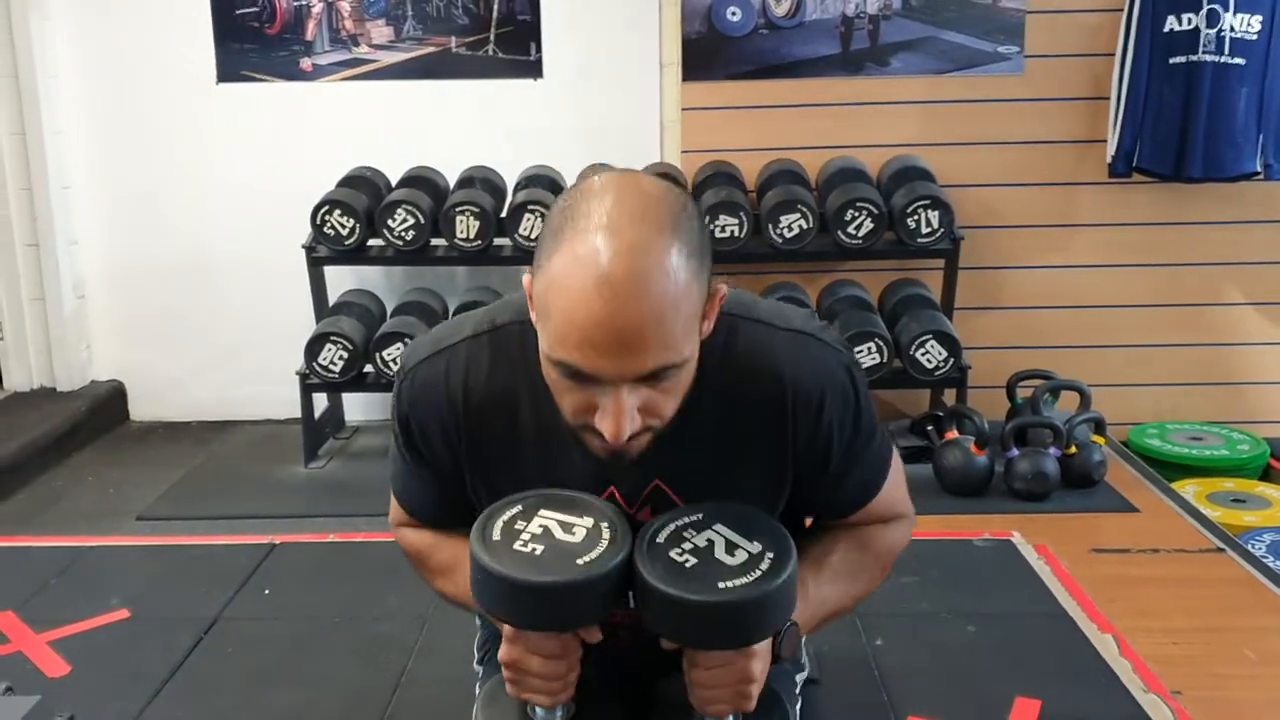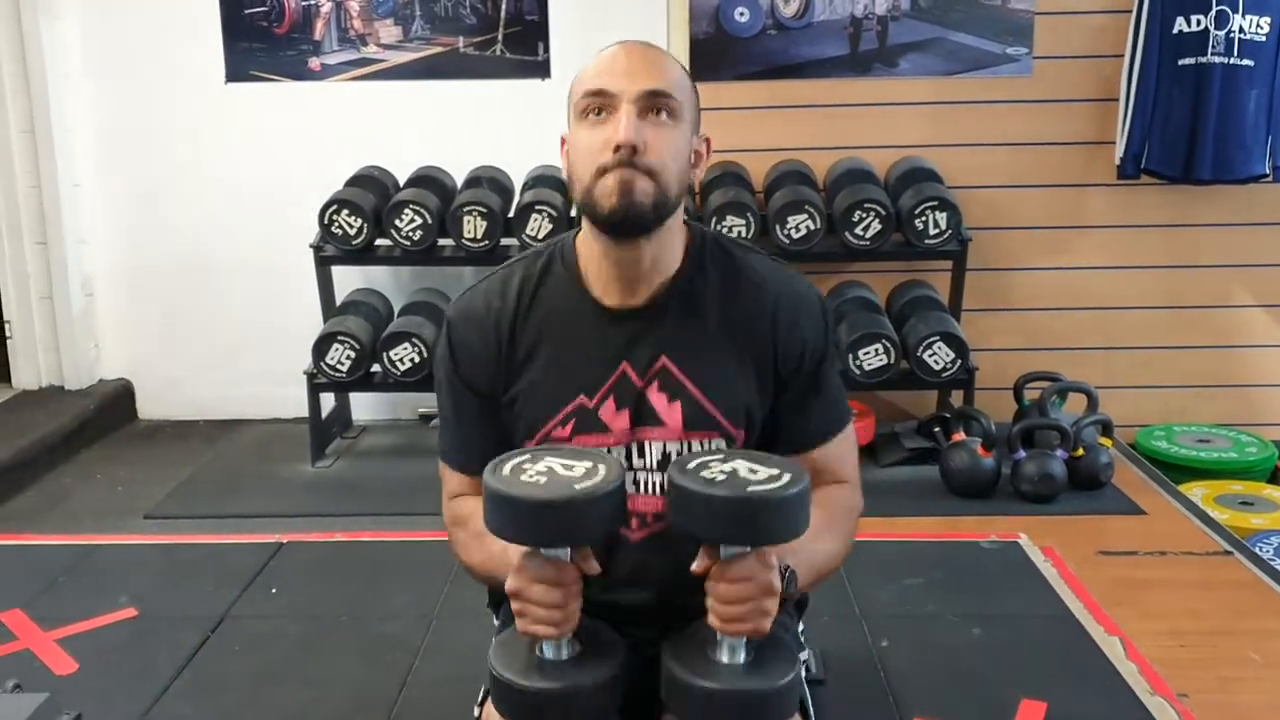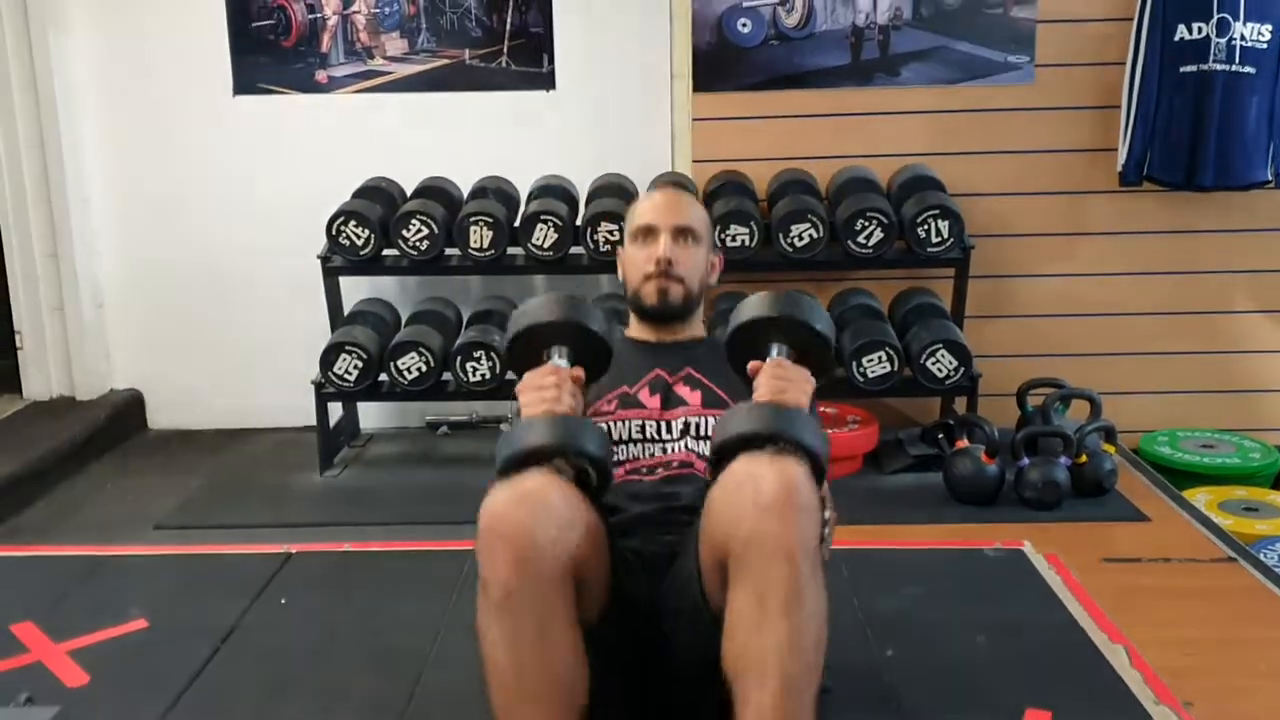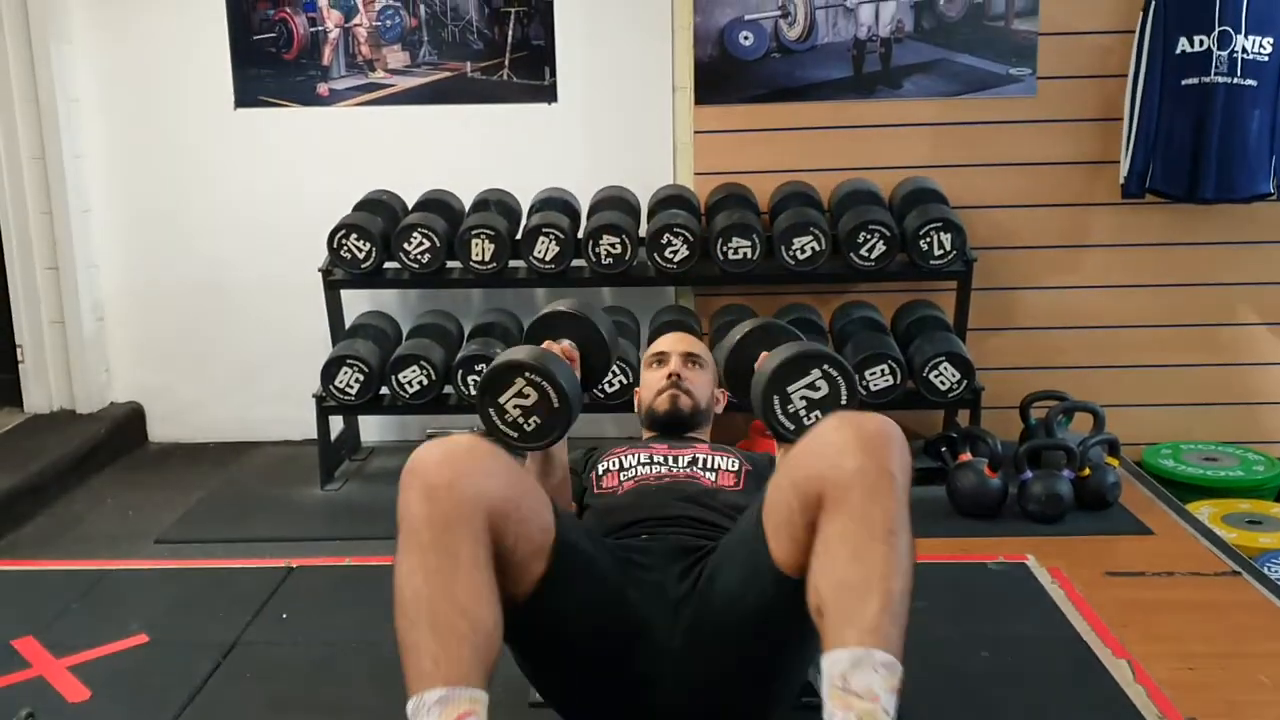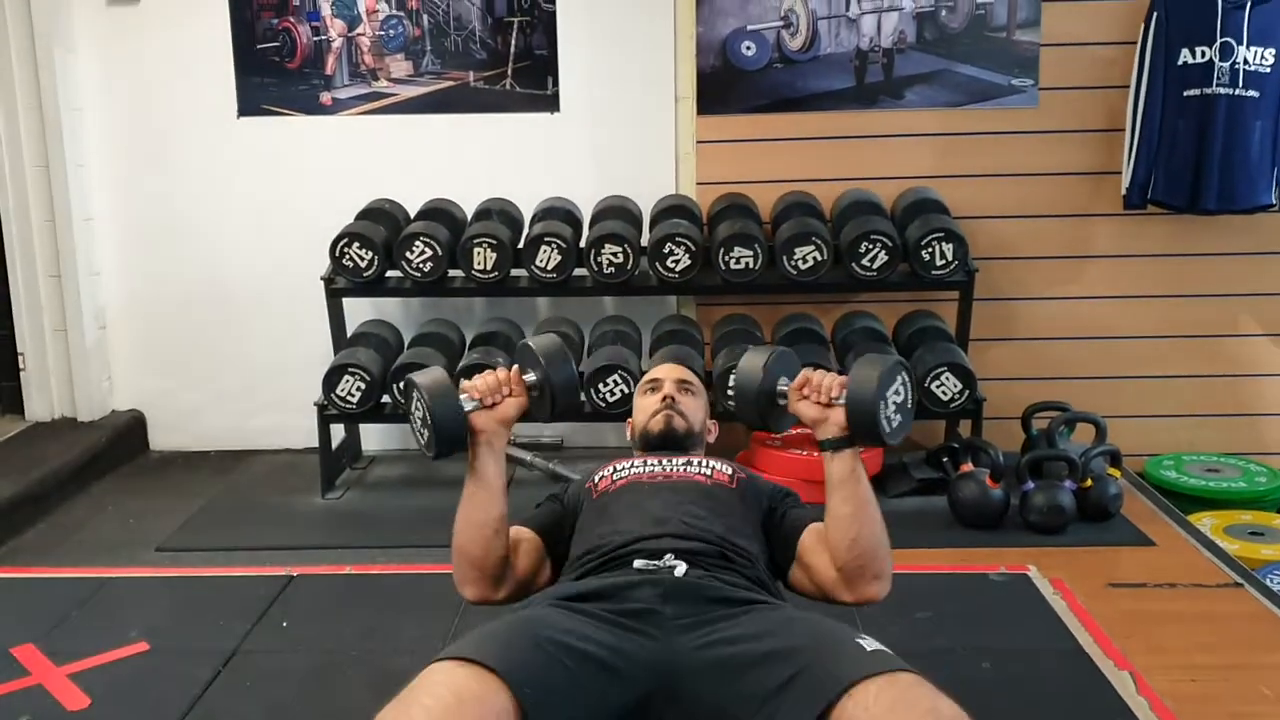
dt=0.5s
person 1, frame 1
left shoulder: (802, 376)
right shoulder: (447, 382)
left elbow: (881, 521)
right elbow: (420, 526)
left hip: (724, 660)
right hip: (545, 658)
person 1, frame 2
left shoulder: (783, 308)
right shoulder: (485, 316)
left elbow: (833, 486)
right elbow: (468, 503)
left wrist: (779, 566)
right wrist: (518, 562)
left hip: (727, 618)
right hip: (563, 618)
person 1, frame 3
left shoulder: (759, 369)
right shoulder: (564, 373)
left elbow: (805, 531)
right elbow: (517, 522)
left hip: (712, 609)
right hip: (598, 605)
left knee: (769, 481)
right knee: (515, 510)
person 1, frame 4
left shoulder: (758, 468)
right shoulder: (591, 464)
left elbow: (805, 546)
right elbow: (527, 540)
left hip: (728, 615)
right hip: (599, 602)
left knee: (862, 441)
right knee: (444, 468)
person 1, frame 5
left shoulder: (759, 493)
right shoulder: (582, 493)
left elbow: (860, 579)
right elbow: (484, 578)
left wrist: (837, 439)
right wrist: (487, 440)
